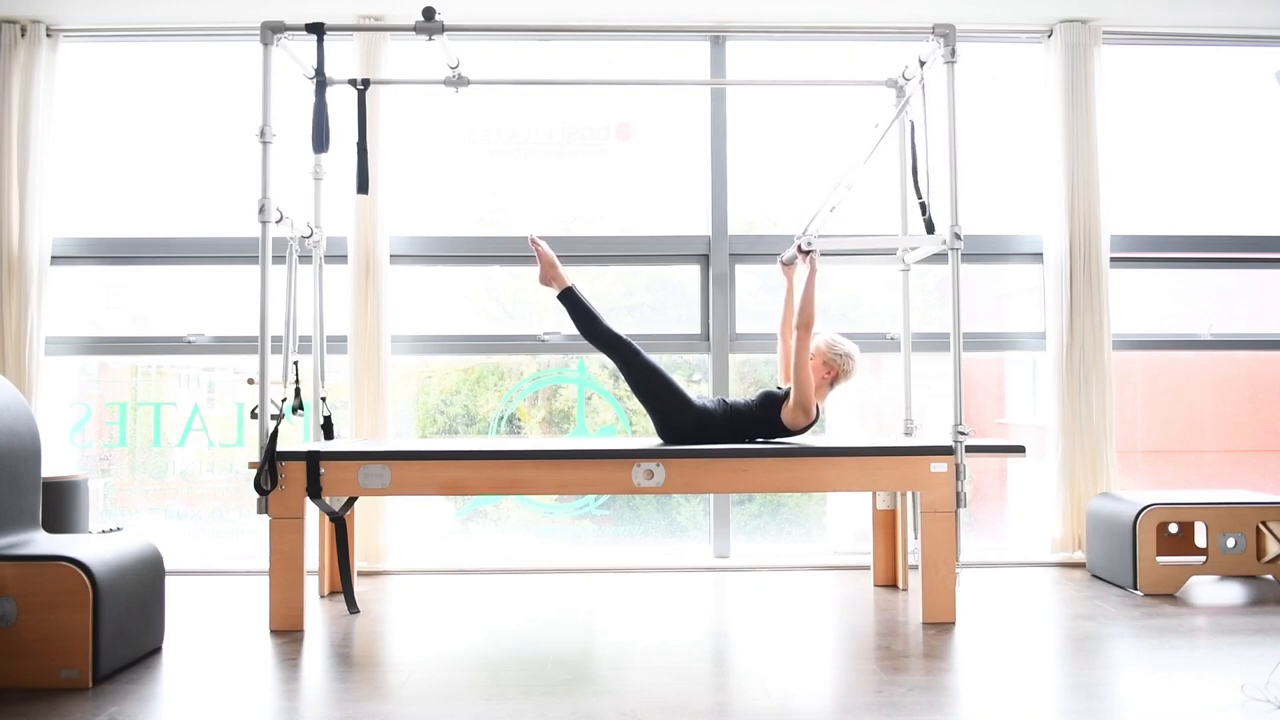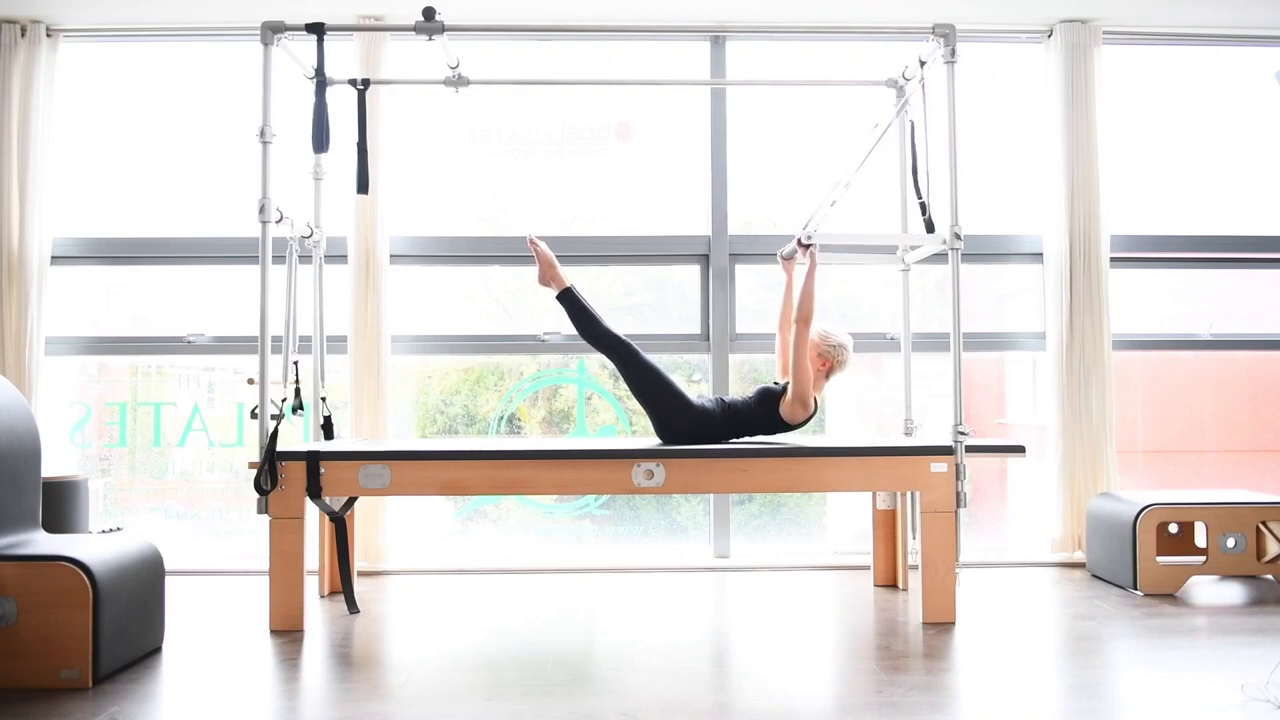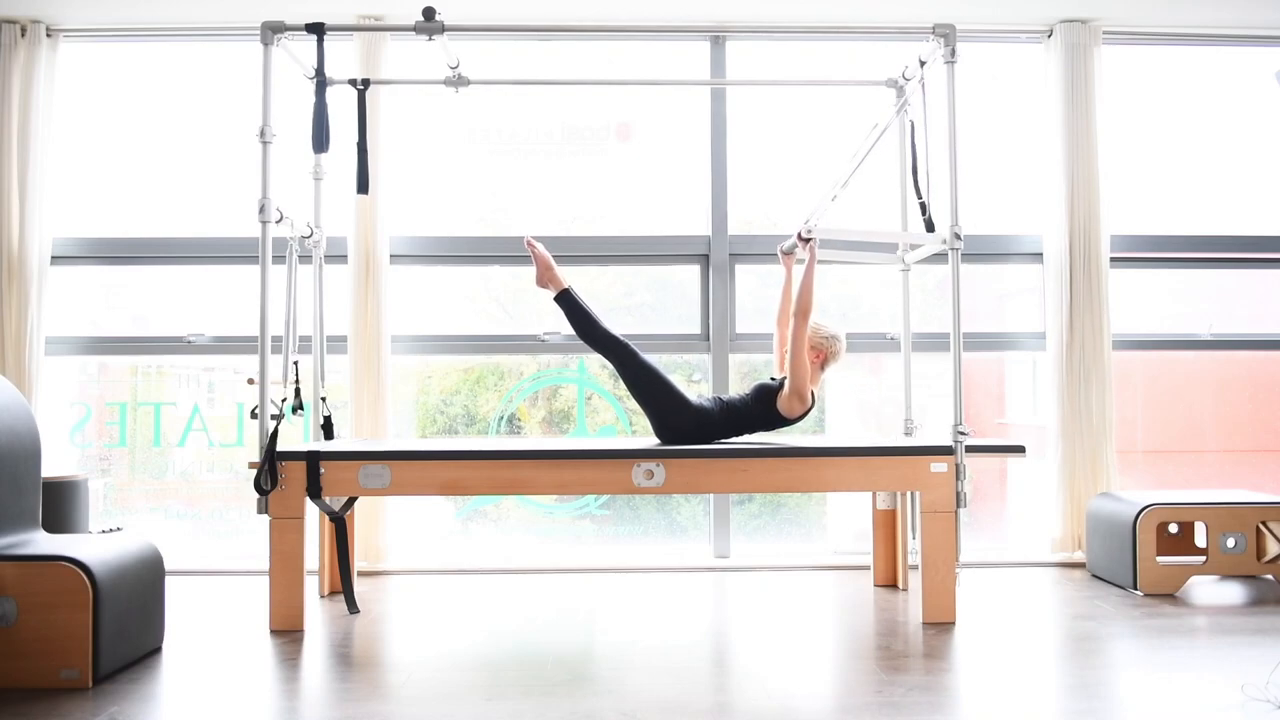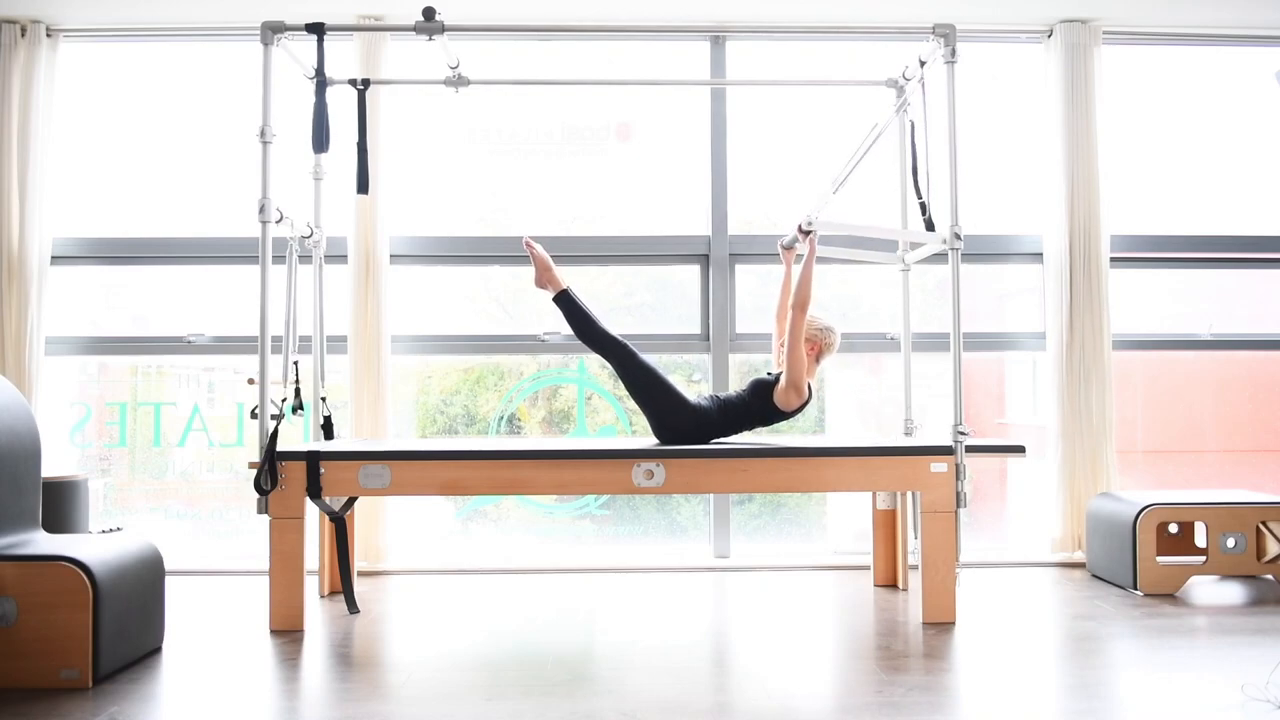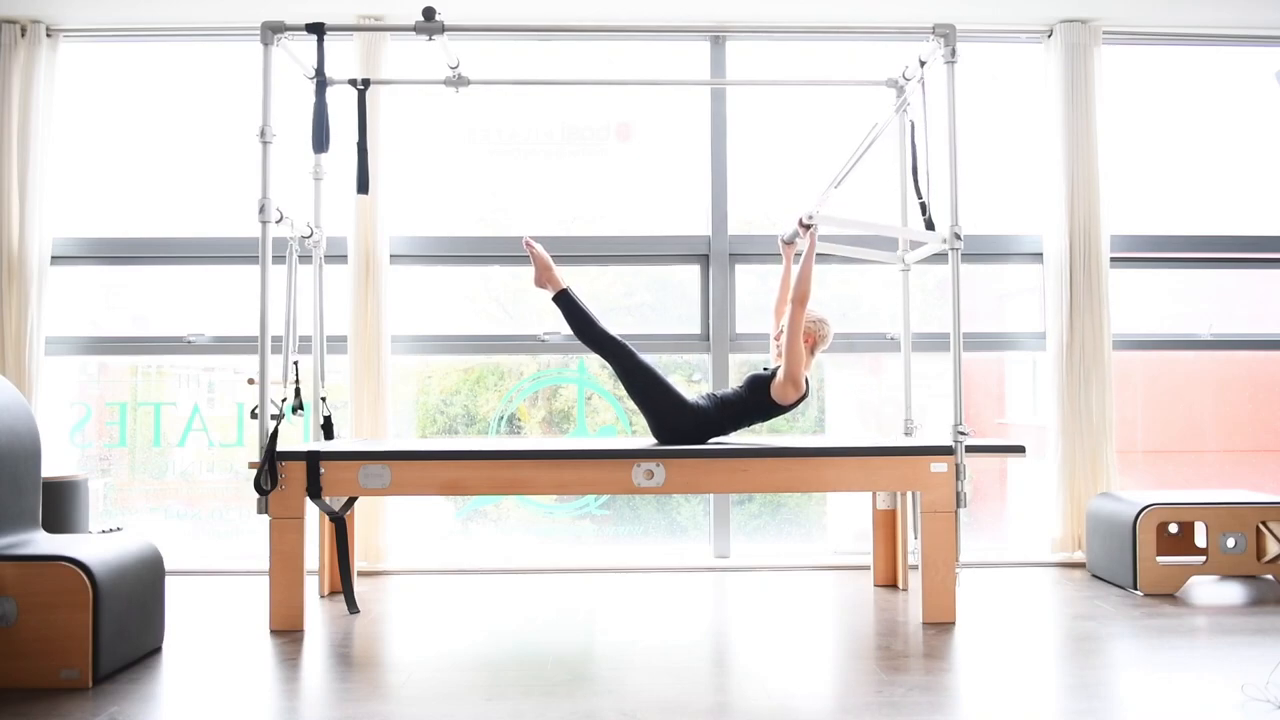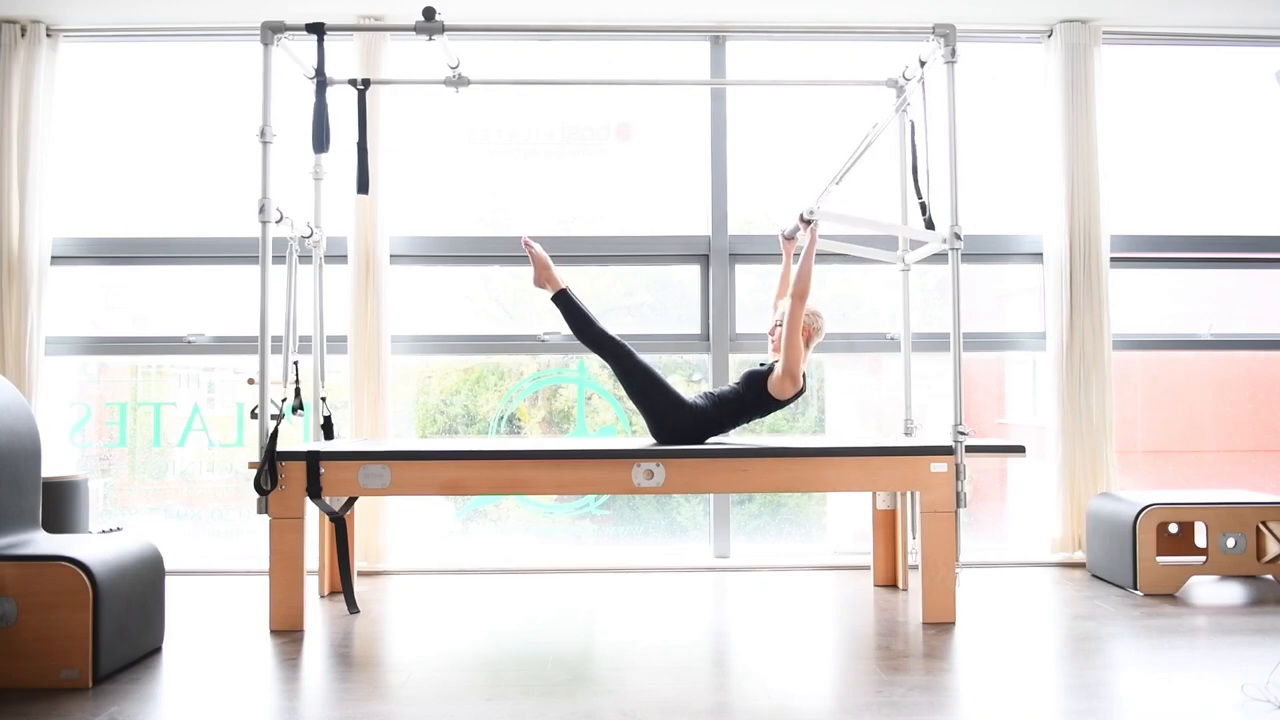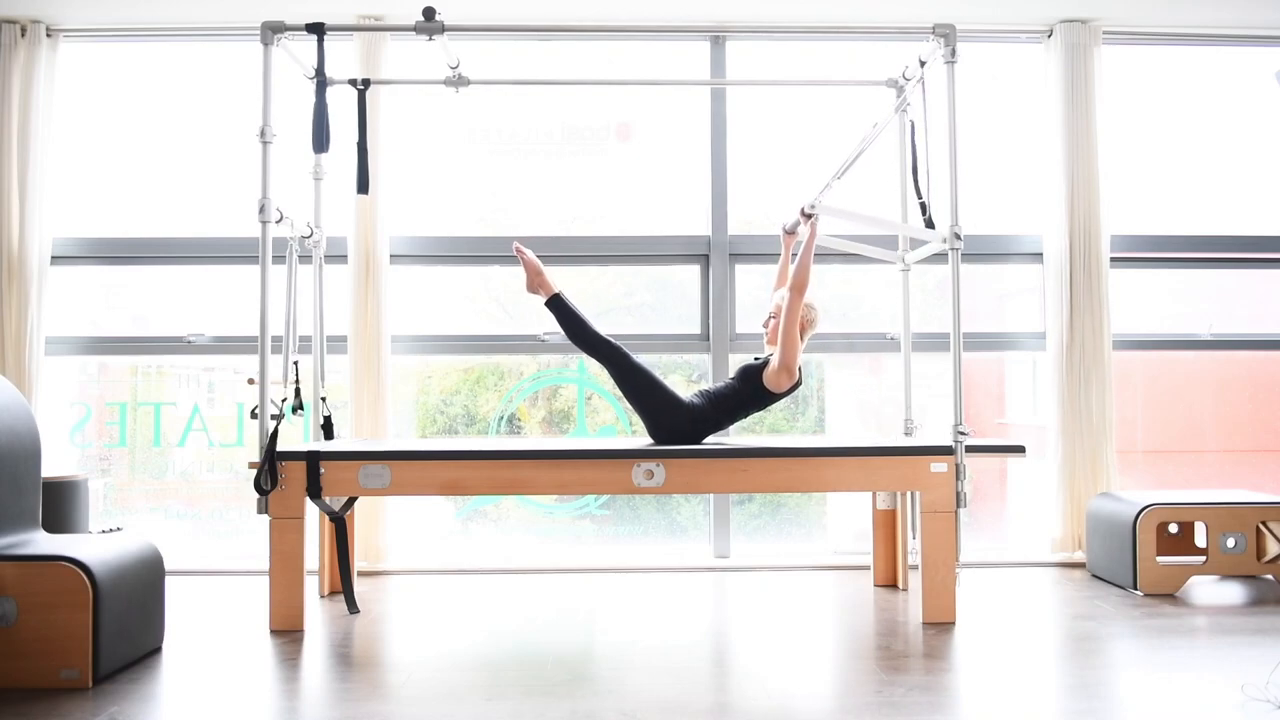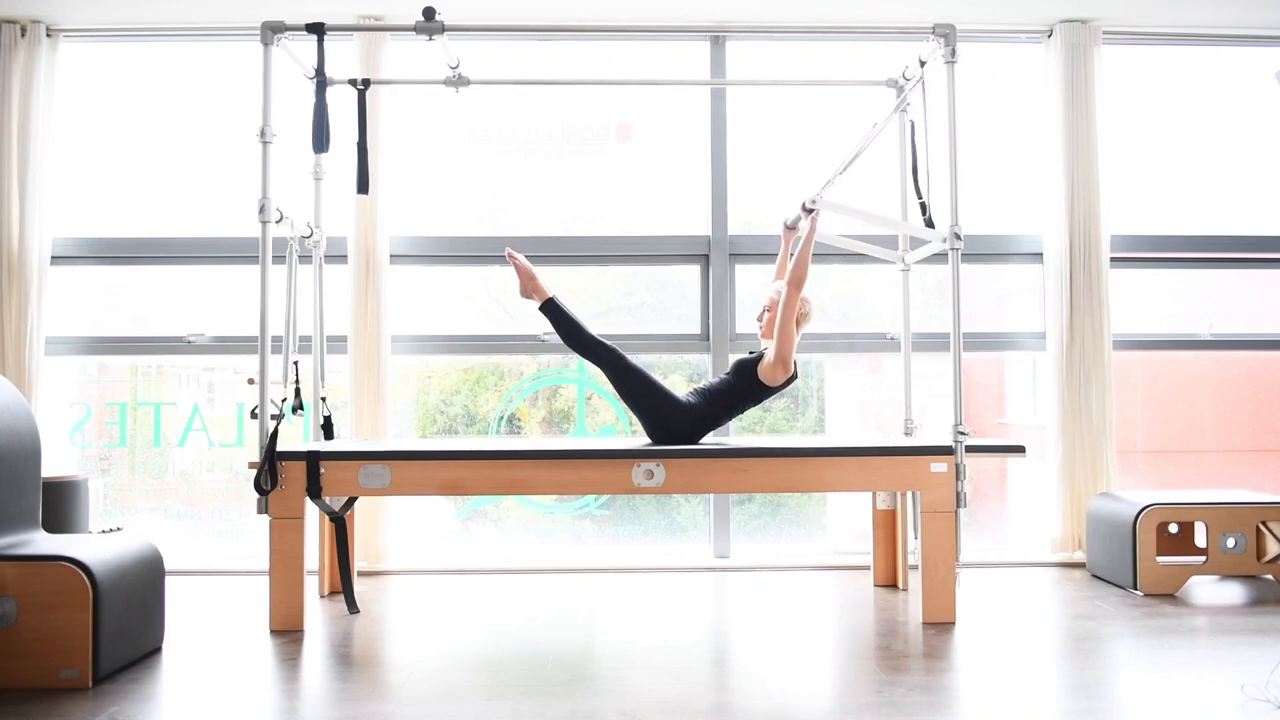
dt=0.3s
person 1, frame 1
left shoulder: (804, 409)
right shoulder: (793, 399)
left elbow: (803, 331)
right elbow: (787, 335)
left wrist: (811, 274)
right wrist: (789, 281)
left hip: (693, 425)
right hip: (695, 421)
left knee: (622, 347)
left ankle: (560, 281)
person 1, frame 2
left shoulder: (802, 403)
right shoulder: (790, 393)
left elbow: (801, 326)
right elbow: (785, 330)
left wrist: (811, 268)
right wrist: (789, 275)
left hip: (691, 426)
right hip: (692, 423)
left knee: (622, 348)
left ankle: (559, 281)
person 1, frame 3
left shoulder: (799, 396)
right shoulder: (786, 388)
left elbow: (801, 318)
right elbow: (784, 324)
left wrist: (811, 262)
right wrist: (788, 270)
left hip: (691, 424)
right hip: (692, 423)
left knee: (620, 349)
left ankle: (556, 283)
person 1, frame 4
left shoulder: (795, 389)
right shoulder: (785, 383)
left elbow: (798, 312)
right elbow: (783, 319)
left wrist: (810, 255)
right wrist: (788, 265)
left hip: (688, 424)
right hip: (688, 425)
left knee: (618, 350)
left ankle: (554, 283)
person 1, frame 5
left shoulder: (793, 382)
right shoulder: (781, 377)
left elbow: (798, 306)
right elbow: (782, 310)
left wrist: (810, 248)
right wrist: (787, 259)
left hip: (686, 424)
right hip: (687, 423)
left knee: (617, 350)
left ankle: (555, 283)
person 1, frame 6
left shoulder: (790, 377)
right shoulder: (779, 370)
left elbow: (798, 300)
right elbow: (782, 305)
left wrist: (810, 243)
right wrist: (787, 254)
left hip: (684, 424)
right hip: (685, 425)
left knee: (617, 350)
left ankle: (555, 283)
person 1, frame 7
left shoulder: (785, 369)
right shoulder: (774, 364)
left elbow: (795, 293)
right elbow: (781, 296)
left wrist: (810, 237)
right wrist: (786, 248)
left hip: (683, 423)
right hip: (683, 423)
left knee: (612, 353)
left ankle: (547, 288)
person 1, frame 8
left shoulder: (779, 363)
right shoulder: (769, 358)
left elbow: (793, 288)
right elbow: (780, 292)
left wrist: (810, 231)
right wrist: (786, 241)
left hip: (679, 424)
right hip: (679, 425)
left knee: (607, 353)
left ankle: (539, 291)
